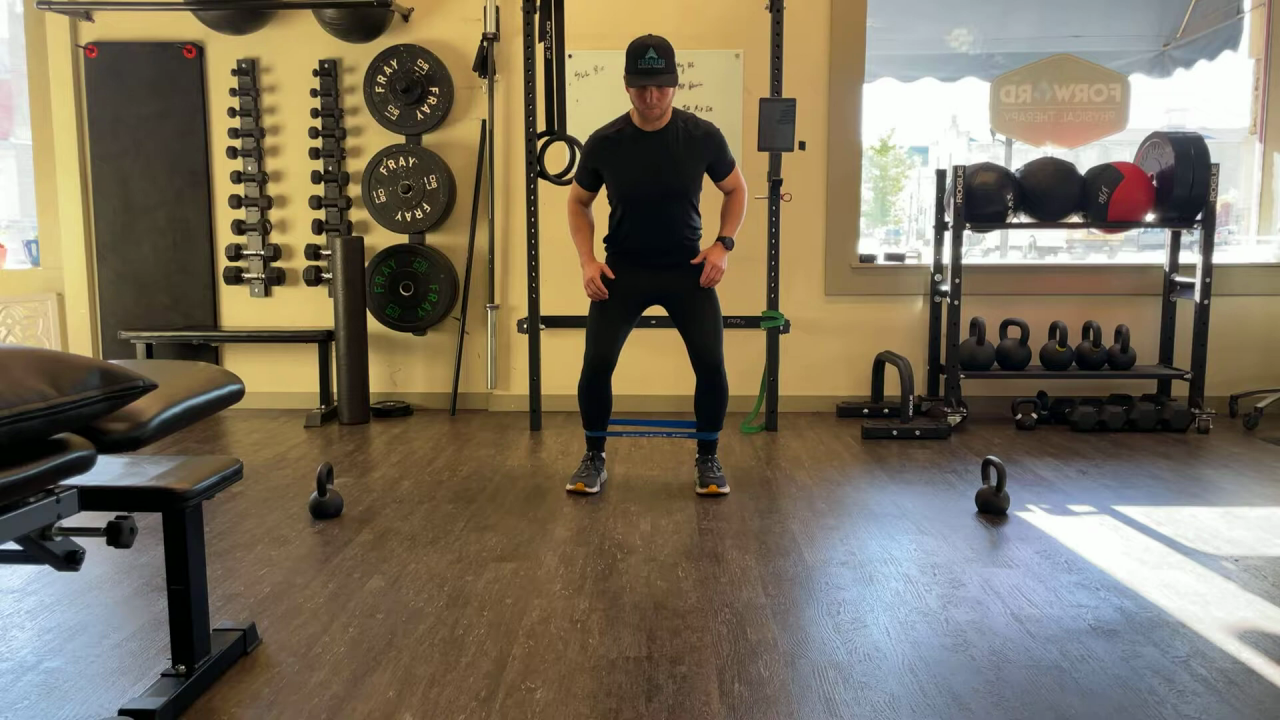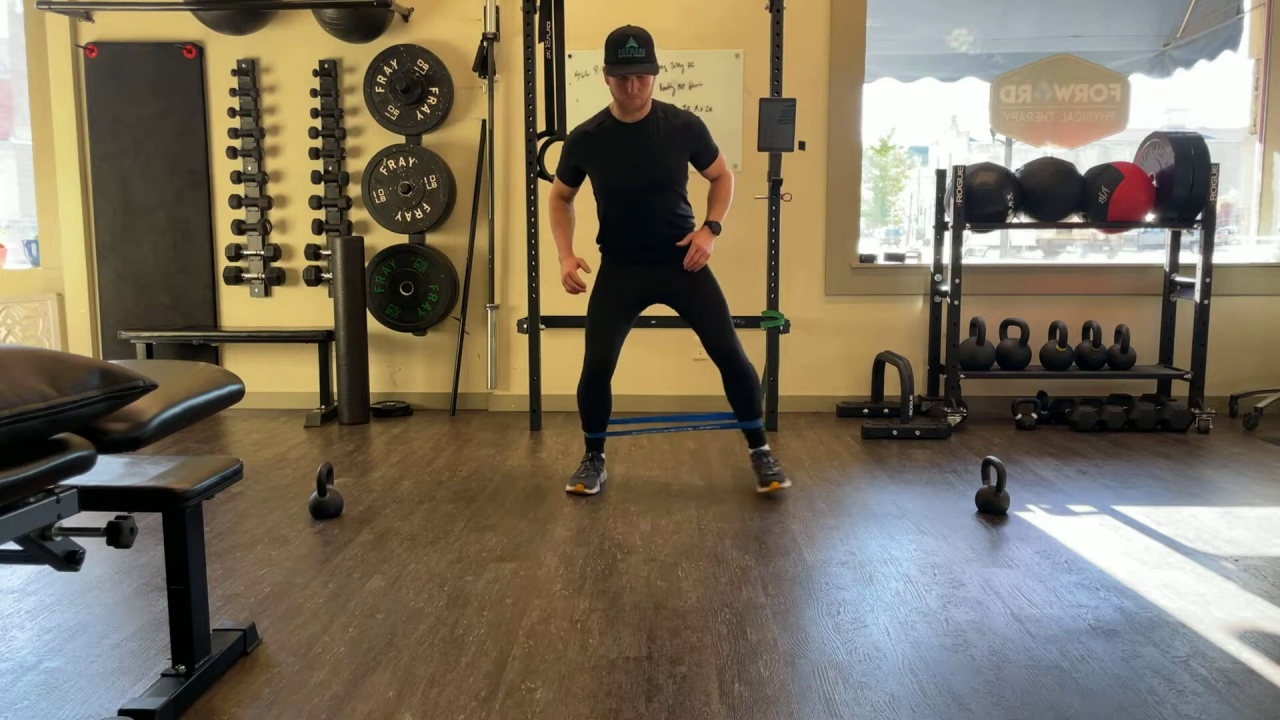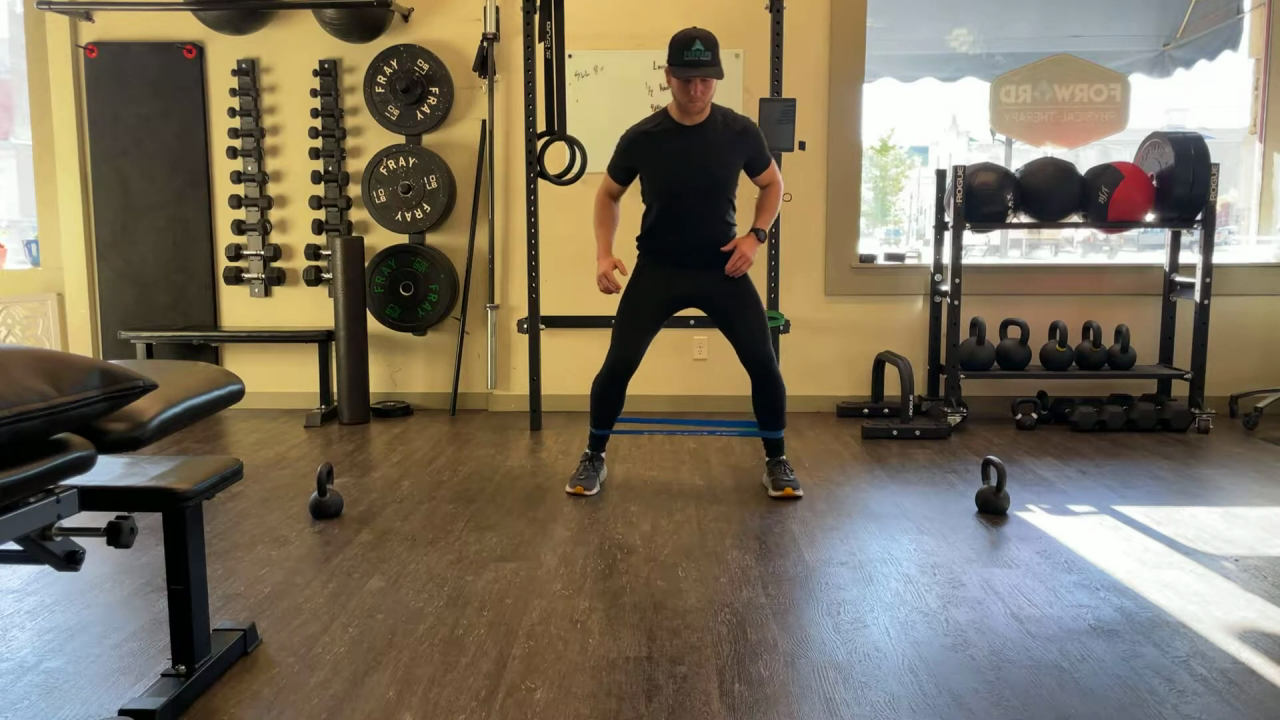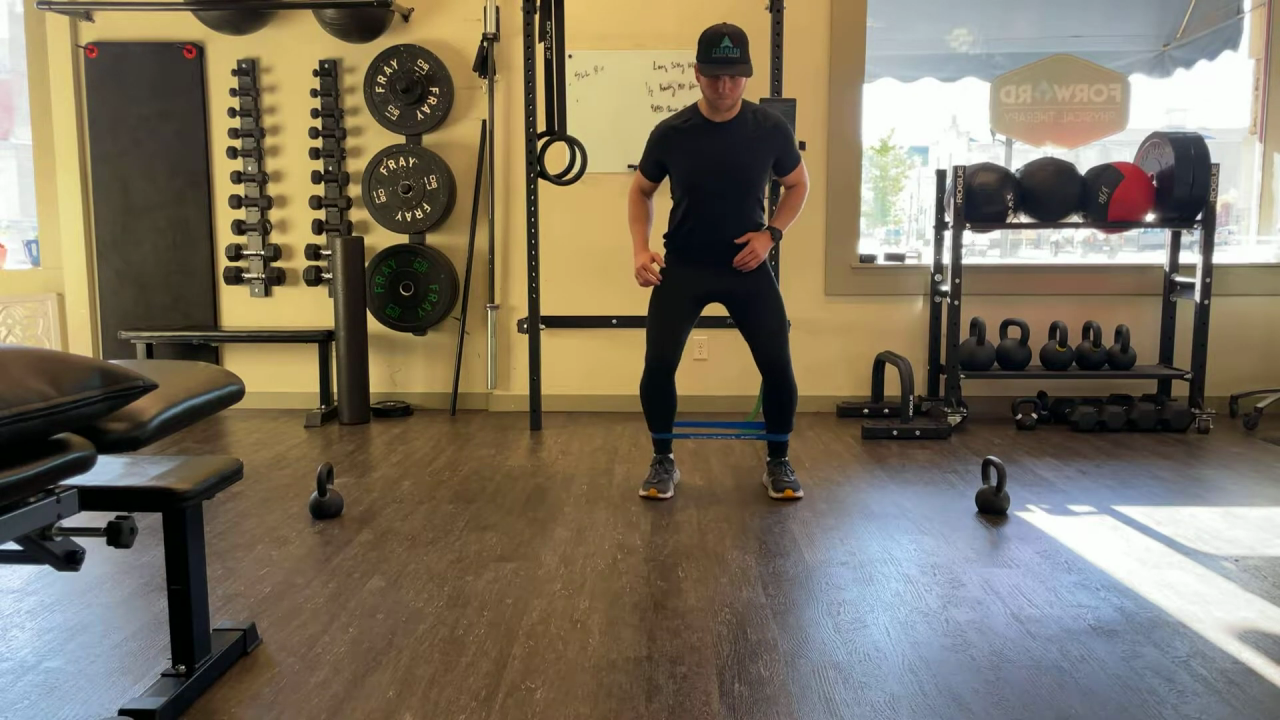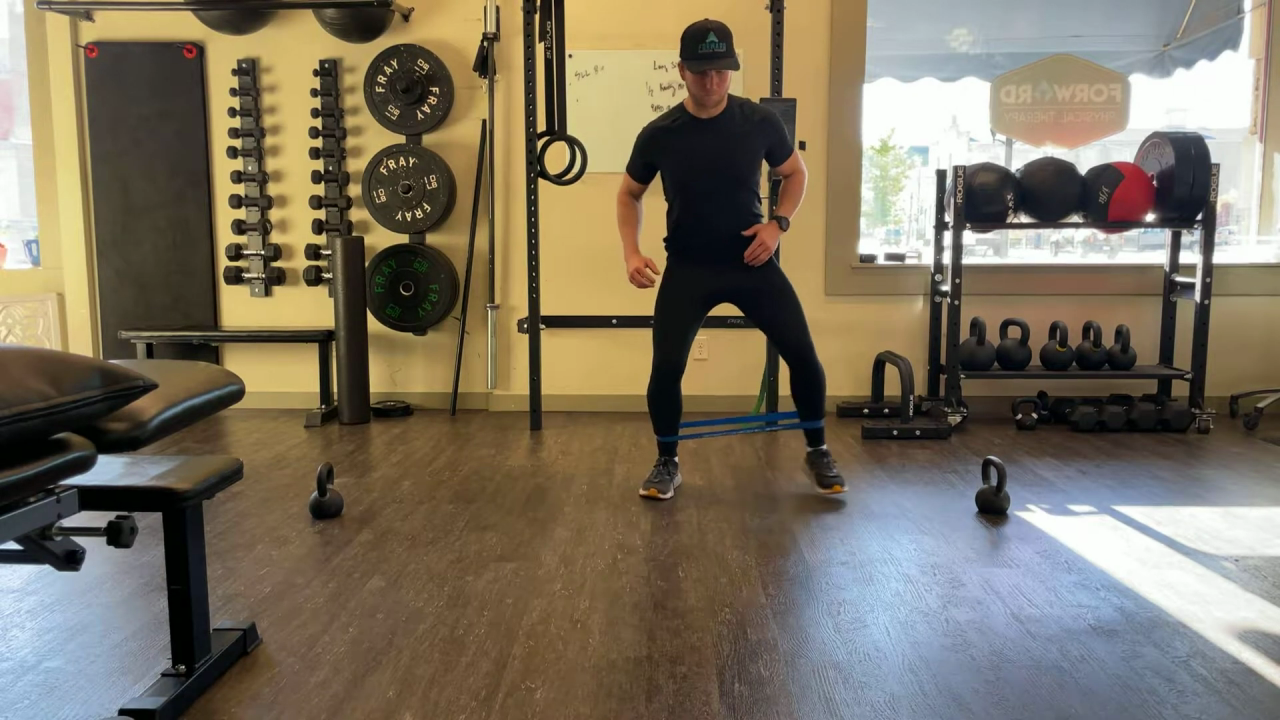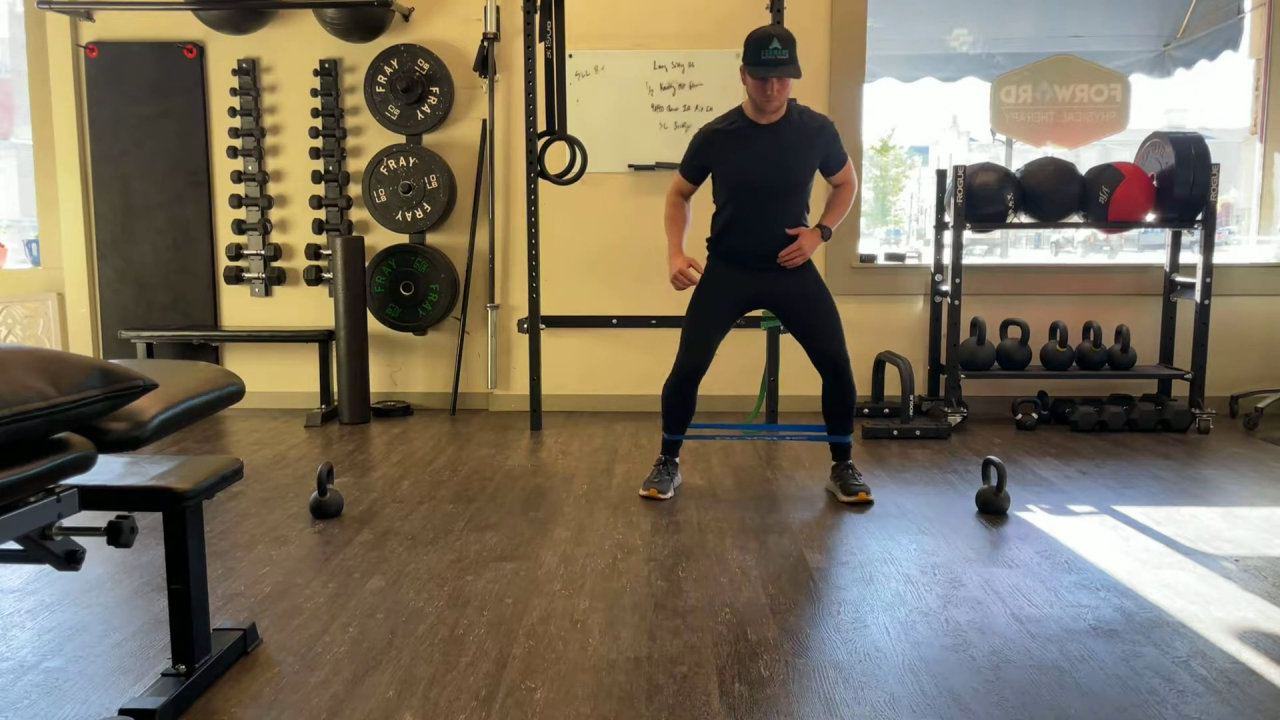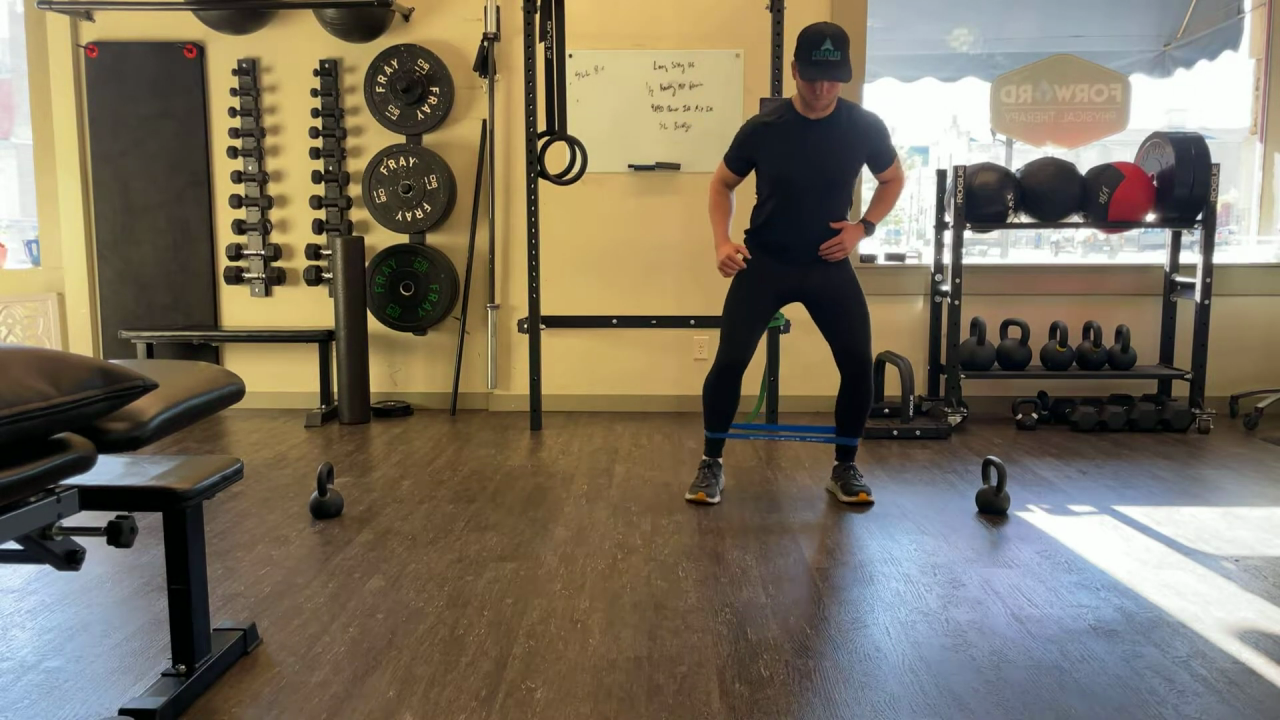
dt=0.5s
person 1, frame 1
left shoulder: (703, 136)
right shoulder: (605, 143)
left elbow: (736, 189)
right elbow: (579, 201)
left wrist: (723, 244)
right wrist: (587, 259)
left hip: (687, 268)
right hip: (623, 269)
left knee: (711, 364)
right knee: (597, 363)
left ankle: (707, 458)
right ankle: (594, 457)
person 1, frame 2
left shoulder: (684, 126)
right shoulder: (585, 138)
left elbow: (721, 177)
right elbow: (559, 196)
left wrist: (710, 229)
right wrist: (565, 254)
left hip: (682, 261)
right hip: (620, 268)
left knee: (729, 355)
right knee: (597, 365)
left ankle: (759, 450)
right ankle: (593, 457)
person 1, frame 3
left shoulder: (741, 132)
right shoulder: (641, 138)
left elbow: (772, 185)
right elbow: (607, 195)
left wrist: (755, 235)
right wrist: (605, 253)
left hip: (722, 269)
right hip: (657, 269)
left knee: (763, 363)
right knee: (618, 365)
left ankle: (776, 460)
right ankle: (594, 456)
person 1, frame 4
left shoulder: (770, 129)
right shoulder: (671, 133)
left elbow: (797, 185)
right elbow: (641, 191)
left wrist: (771, 234)
right wrist: (640, 248)
left hip: (746, 264)
right hip: (683, 266)
left knee: (777, 366)
right knee: (658, 365)
left ankle: (778, 461)
right ankle: (663, 460)
person 1, frame 5
left shoulder: (759, 121)
right shoulder: (659, 134)
left elbow: (796, 173)
right elbow: (629, 193)
left wrist: (778, 223)
right wrist: (631, 250)
left hip: (750, 260)
right hip: (688, 267)
left knee: (801, 352)
right knee: (666, 367)
left ankle: (818, 451)
right ankle: (667, 463)
person 1, frame 6
left shoulder: (816, 129)
right shoulder: (715, 136)
left elbow: (845, 184)
right elbow: (679, 194)
left wrist: (820, 232)
right wrist: (676, 252)
left hip: (791, 268)
right hip: (728, 270)
left knee: (836, 364)
right knee: (688, 367)
left ankle: (842, 467)
right ankle: (668, 461)
person 1, frame 7
left shoulder: (865, 127)
right shoulder: (762, 129)
left elbow: (893, 180)
right elbow: (723, 183)
left wrist: (863, 226)
right wrist: (722, 239)
left hip: (829, 264)
right hip: (763, 262)
left knee: (859, 364)
right knee: (730, 362)
left ankle: (844, 467)
right ankle: (711, 462)
